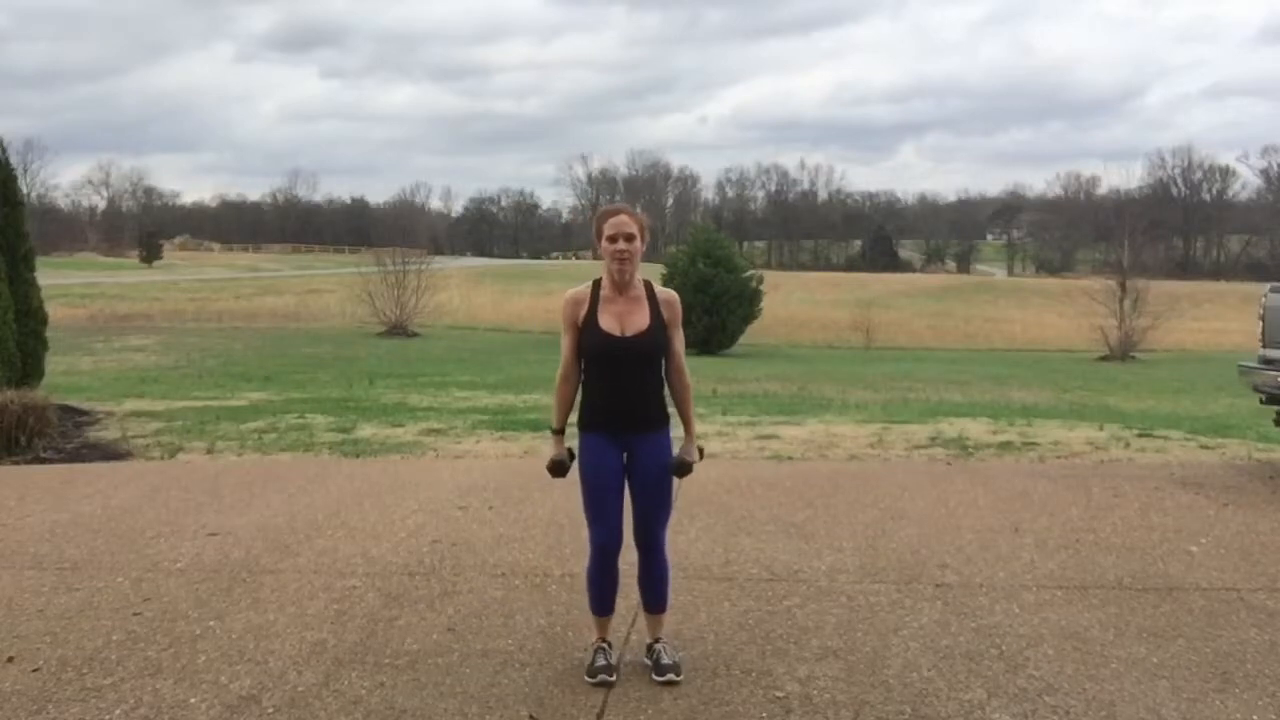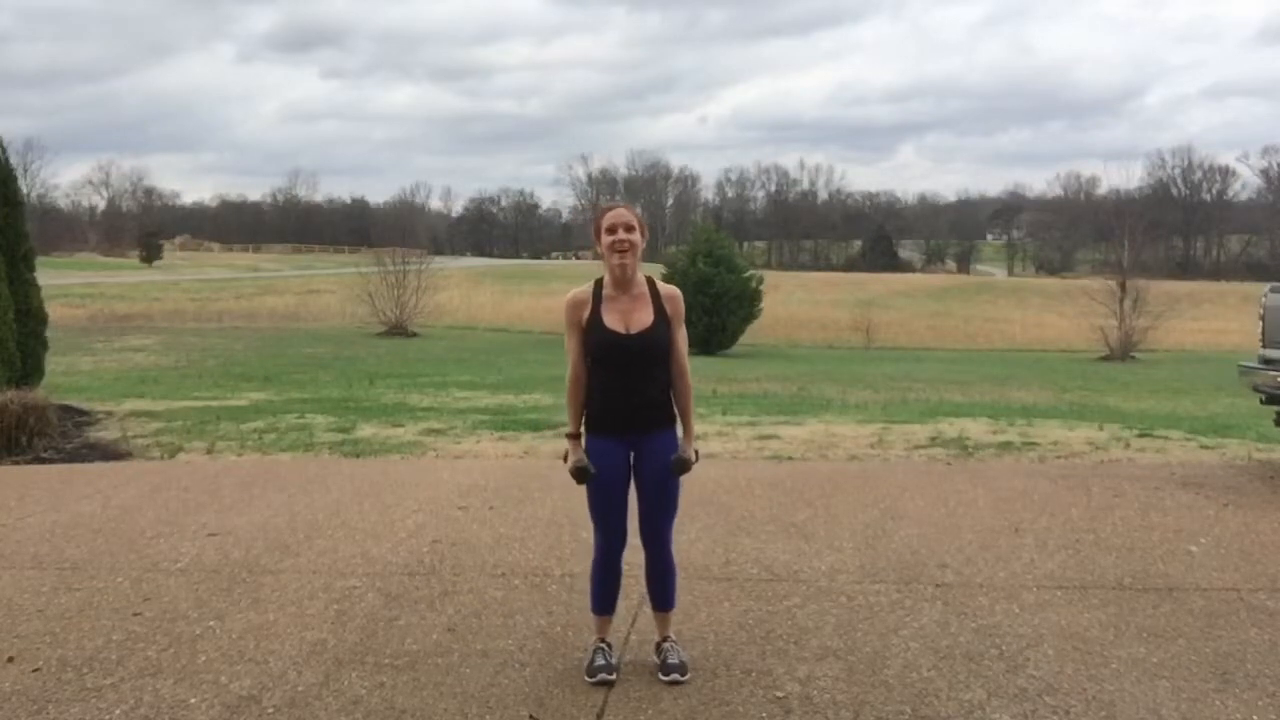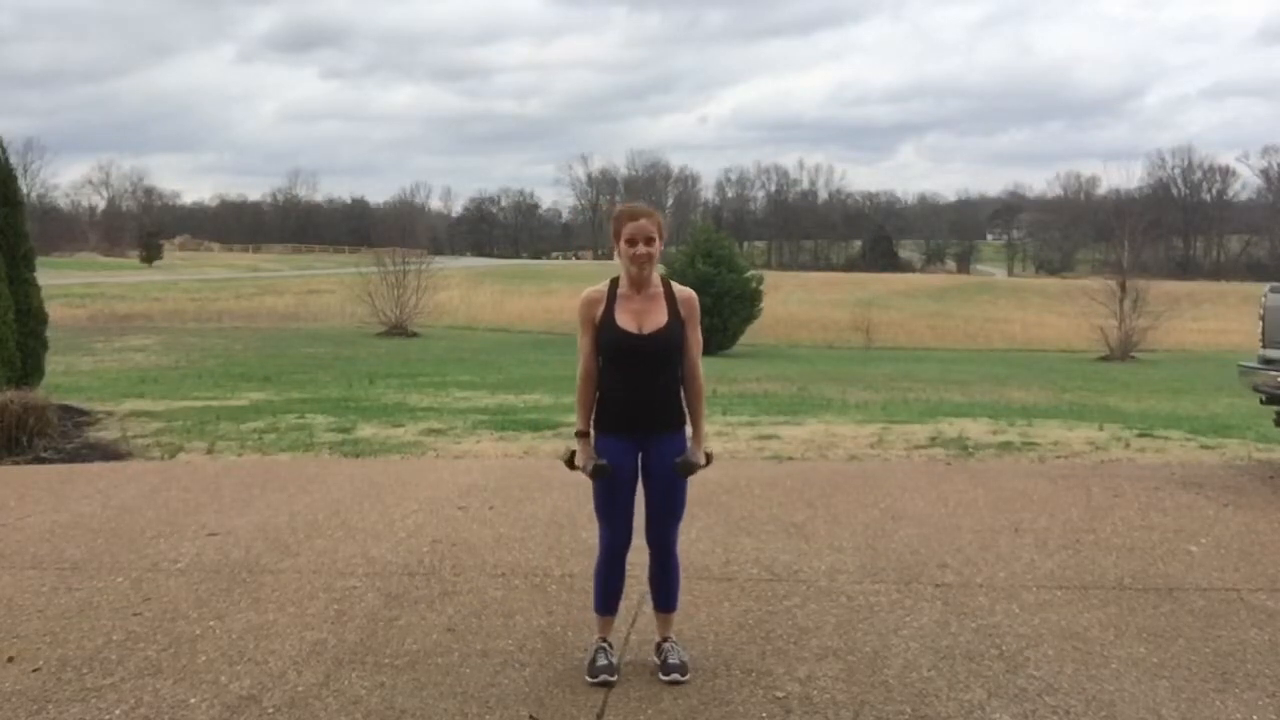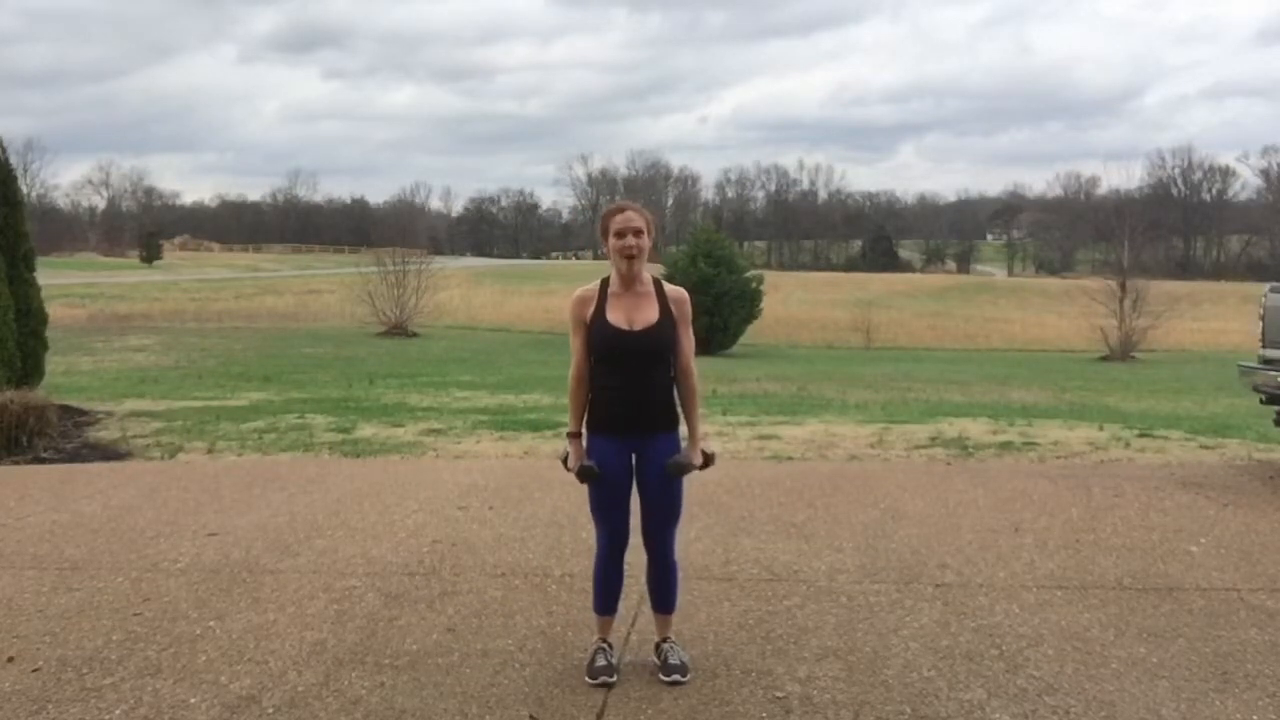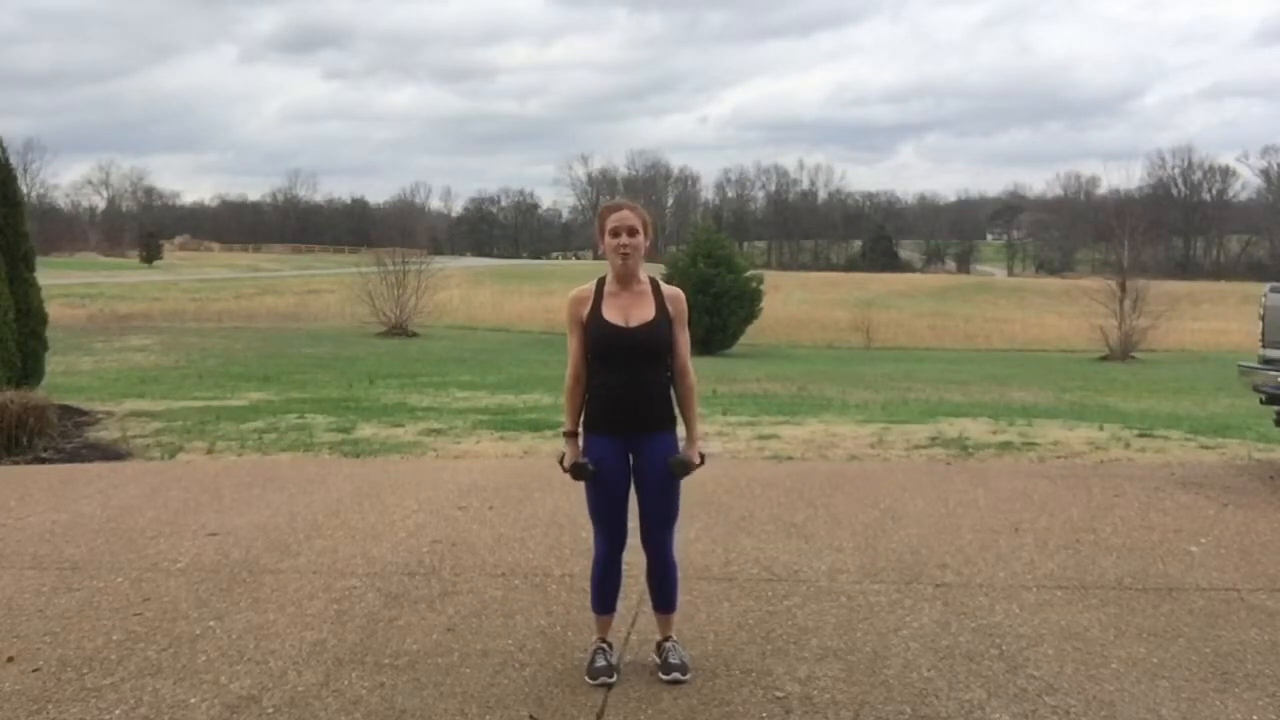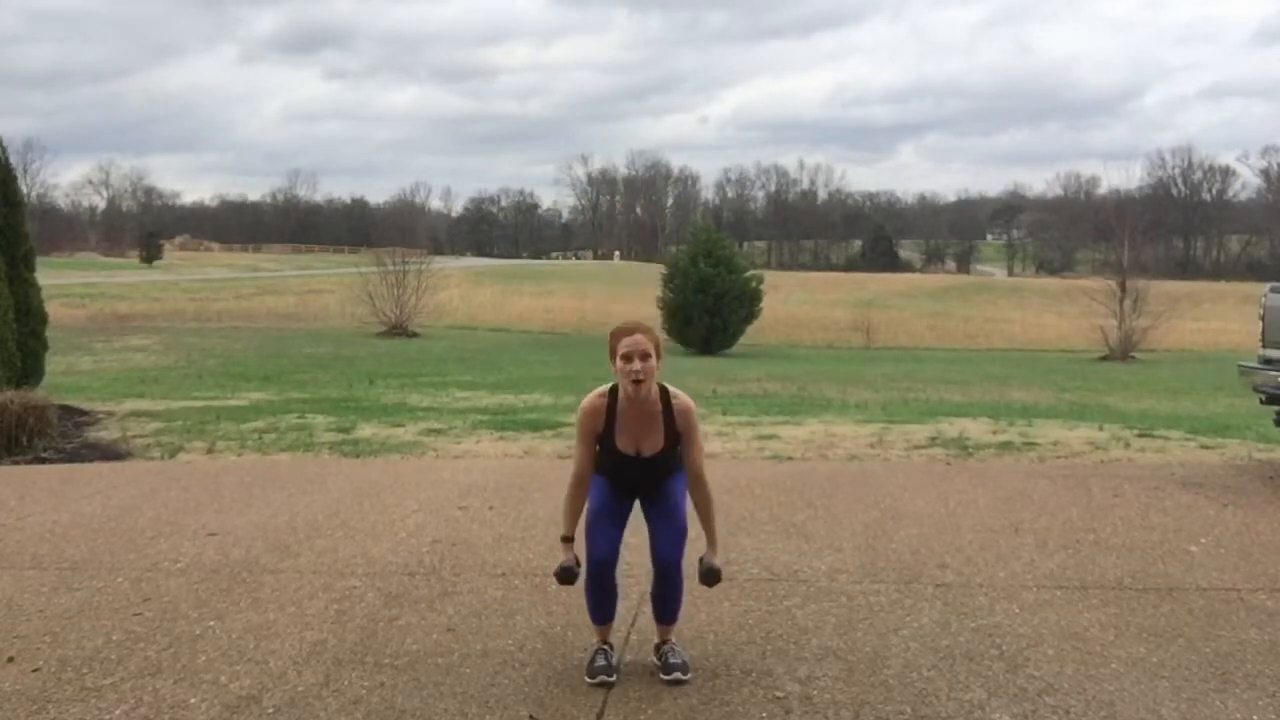
dt=0.7s
person 1, frame 1
left shoulder: (666, 300)
right shoulder: (578, 301)
left elbow: (677, 371)
right elbow: (568, 373)
left wrist: (690, 434)
right wrist: (558, 434)
left hip: (652, 435)
right hip: (597, 436)
left knee: (651, 541)
right knee: (605, 542)
left ankle: (657, 640)
right ankle: (601, 642)
person 1, frame 2
left shoulder: (669, 297)
right shoulder: (580, 302)
left elbow: (680, 371)
right elbow: (577, 376)
left wrist: (688, 435)
right wrist: (574, 438)
left hip: (658, 435)
right hip: (605, 437)
left knee: (658, 540)
right knee: (609, 541)
left ankle: (665, 639)
right ankle: (601, 642)
person 1, frame 3
left shoulder: (684, 299)
right shoulder: (595, 300)
left elbow: (693, 374)
right elbow: (587, 374)
left wrist: (698, 437)
right wrist: (583, 437)
left hip: (667, 436)
right hip: (613, 436)
left knee: (663, 540)
right knee: (614, 540)
left ankle: (666, 640)
right ankle: (602, 642)
person 1, frame 4
left shoulder: (675, 299)
right shoulder: (586, 301)
left elbow: (686, 373)
right elbow: (579, 375)
left wrist: (695, 438)
right wrist: (574, 438)
left hip: (660, 436)
right hip: (606, 437)
left knee: (661, 542)
right knee: (611, 542)
left ankle: (666, 641)
right ankle: (602, 642)
person 1, frame 5
left shoulder: (671, 298)
right shoulder: (583, 300)
left elbow: (683, 373)
right elbow: (576, 375)
left wrist: (693, 437)
right wrist: (571, 437)
left hip: (658, 435)
right hip: (603, 436)
left knee: (659, 542)
right knee: (609, 542)
left ankle: (667, 640)
right ankle: (602, 643)
person 1, frame 6
left shoulder: (680, 407)
right shoulder: (595, 407)
left elbow: (697, 479)
right elbow: (580, 479)
left wrist: (712, 545)
right wrist: (567, 542)
left hip: (663, 481)
right hip: (612, 482)
left knee: (669, 559)
right knee: (600, 559)
left ankle: (665, 643)
right ankle: (603, 644)
